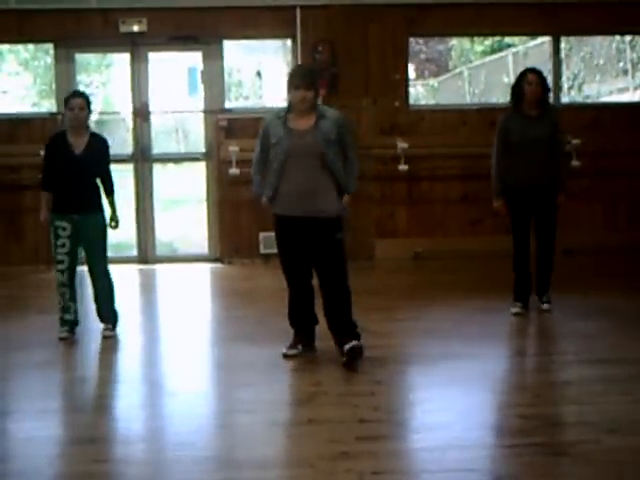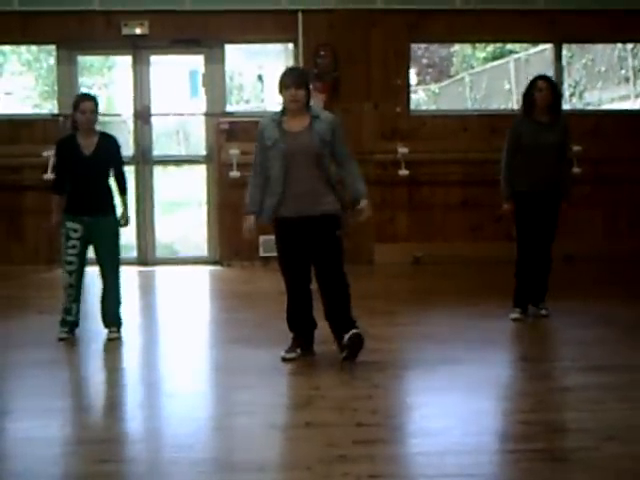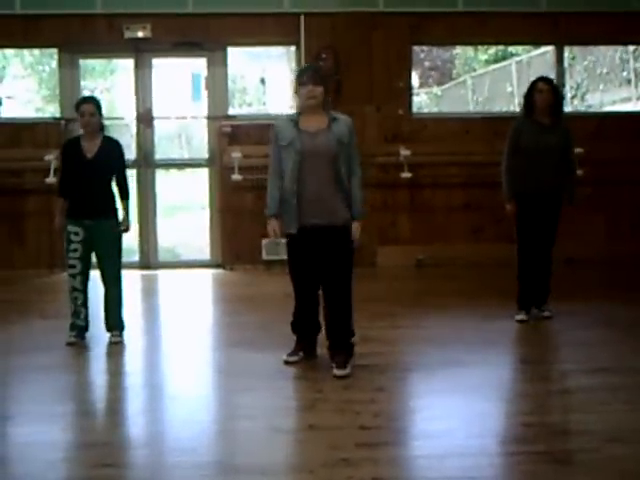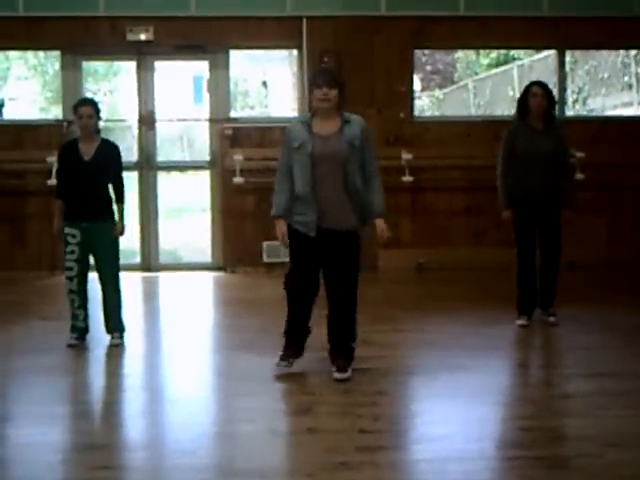
dt=0.4s
person 1, frame 1
left shoulder: (334, 120)
right shoulder: (273, 124)
left elbow: (349, 156)
right elbow: (261, 160)
left wrist: (348, 190)
right wrist: (262, 192)
left hip: (326, 212)
right hip: (287, 213)
left knee: (334, 276)
right knee: (297, 278)
left ankle: (347, 337)
right ankle: (303, 335)
person 1, frame 2
left shoulder: (327, 122)
right shoulder: (267, 127)
left elbow: (345, 161)
right elbow: (259, 172)
left wrist: (360, 195)
right wrist: (252, 210)
left hip: (324, 211)
right hip: (286, 216)
left knee: (332, 273)
right knee: (295, 280)
left ankle: (347, 331)
right ankle: (301, 338)
person 1, frame 3
left shoulder: (343, 126)
right shoulder: (283, 129)
left elbow: (353, 172)
right elbow: (276, 174)
left wrist: (357, 215)
right wrist: (273, 215)
left hip: (336, 221)
right hip: (298, 222)
left knee: (338, 287)
right knee: (303, 286)
left ankle: (341, 350)
right ankle: (305, 341)
person 1, frame 4
left shoulder: (357, 128)
right shoulder: (295, 130)
left elbow: (370, 174)
right elbow: (284, 176)
left wrist: (377, 214)
right wrist: (279, 215)
left hip: (345, 225)
right hip: (304, 223)
left knee: (343, 293)
right knee: (299, 287)
left ankle: (341, 354)
right ankle: (292, 344)
person 2, frame 1
left shoulder: (99, 142)
right shoulder: (55, 142)
left elbow: (105, 177)
right elbow: (47, 179)
left wrist: (114, 210)
right wrist: (44, 209)
left hip: (92, 213)
right hip: (62, 214)
left knee: (99, 267)
right knee: (64, 270)
left ankle: (109, 320)
right ankle: (67, 322)
person 2, frame 2
left shoulder: (109, 142)
right shoulder: (65, 145)
left elbow: (119, 176)
right elbow: (59, 181)
left wrist: (125, 209)
right wrist: (56, 212)
left hip: (104, 214)
right hip: (74, 215)
left knee: (110, 270)
right knee: (71, 270)
left ankle: (113, 323)
right ankle: (68, 323)
person 2, frame 3
left shoulder: (112, 146)
right shoulder: (69, 147)
left elbow: (121, 182)
right elbow: (64, 184)
left wrist: (126, 215)
right wrist: (60, 215)
left hip: (106, 218)
right hip: (76, 219)
left knee: (111, 274)
right knee: (76, 275)
left ankle: (115, 327)
right ankle: (78, 327)
person 2, frame 4
left shoulder: (110, 149)
right shoulder: (67, 150)
left elbow: (118, 186)
right elbow: (61, 187)
left wrist: (120, 219)
right wrist: (58, 218)
left hip: (103, 221)
right hip: (74, 222)
left knee: (109, 277)
right knee: (74, 277)
left ankle: (115, 329)
right ankle: (78, 329)
person 3, frame 1
left shoulder: (551, 117)
right shoulder: (509, 119)
left elbow: (560, 154)
right elbow: (499, 157)
left wrist: (560, 187)
right wrist: (498, 192)
left hip: (545, 189)
right hip: (517, 190)
left knee: (546, 242)
right knee: (520, 244)
left ankle: (543, 291)
right ankle: (520, 297)
person 3, frame 2
left shoulder: (560, 125)
right shoulder: (520, 124)
left elbow: (565, 162)
right elbow: (508, 161)
left wrist: (563, 195)
right wrist: (507, 196)
left hip: (550, 195)
right hip: (524, 195)
left knee: (544, 248)
right knee: (525, 248)
left ankle: (539, 298)
right ankle: (520, 303)
person 3, frame 3
left shoulder: (561, 128)
right shoulder: (521, 126)
left elbow: (569, 164)
right elbow: (508, 163)
left wrist: (568, 194)
right wrist: (509, 197)
left hip: (551, 197)
right hip: (526, 196)
left knee: (545, 249)
right knee: (526, 249)
left ankle: (541, 300)
right ankle: (524, 304)
person 3, frame 4
left shoulder: (555, 132)
right shoulder: (515, 131)
left elbow: (564, 168)
right elbow: (504, 169)
left wrist: (564, 200)
right wrist: (505, 204)
left hip: (549, 202)
right hip: (522, 202)
left knee: (552, 253)
right knee: (525, 256)
left ankle: (548, 303)
right ankle: (525, 309)
